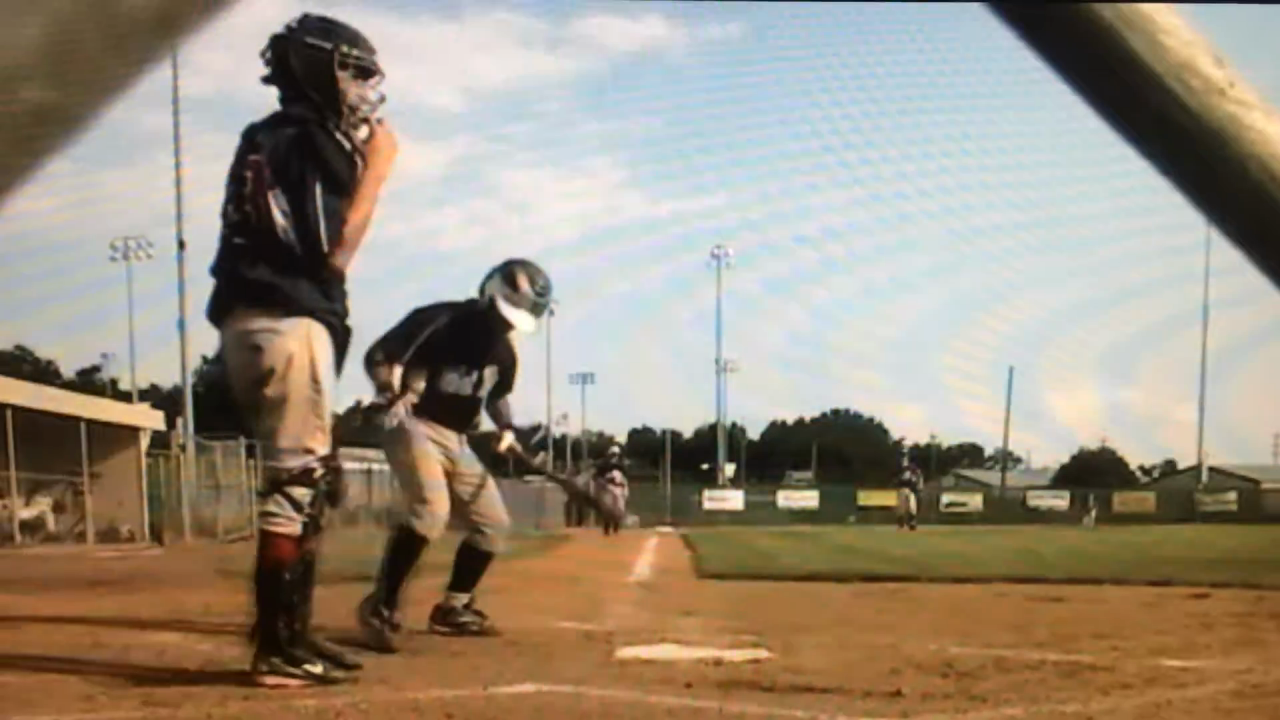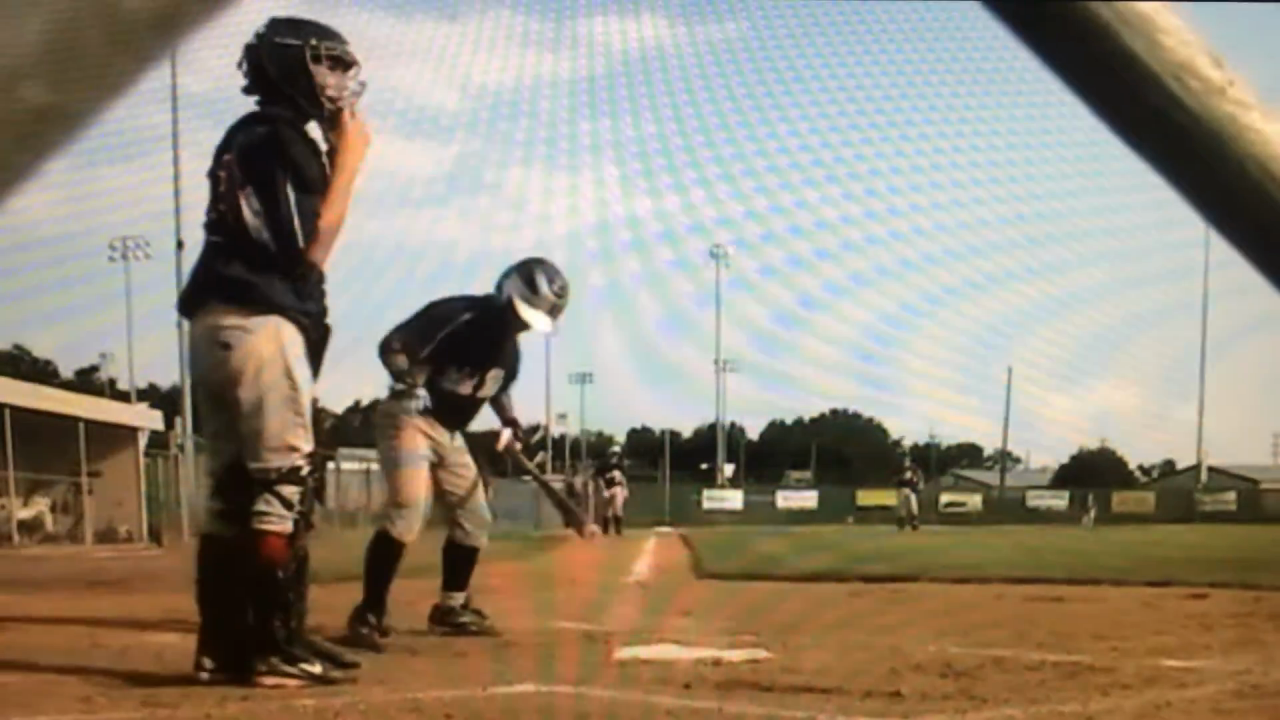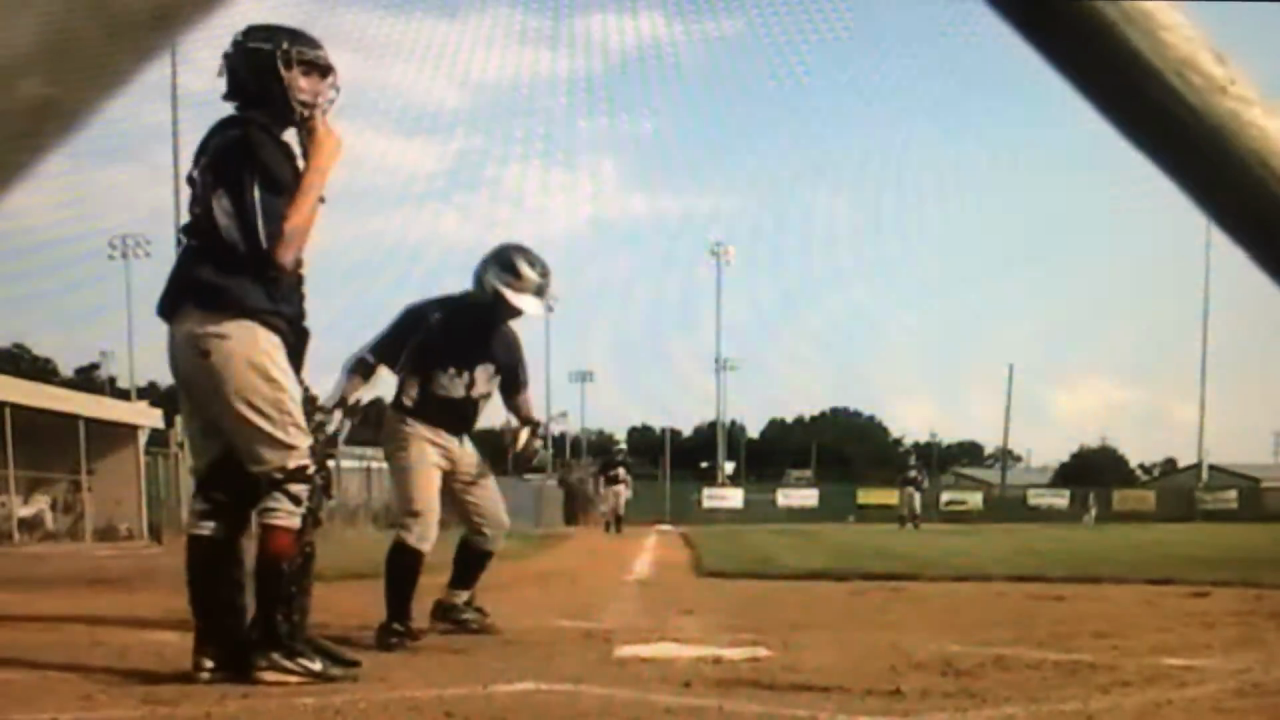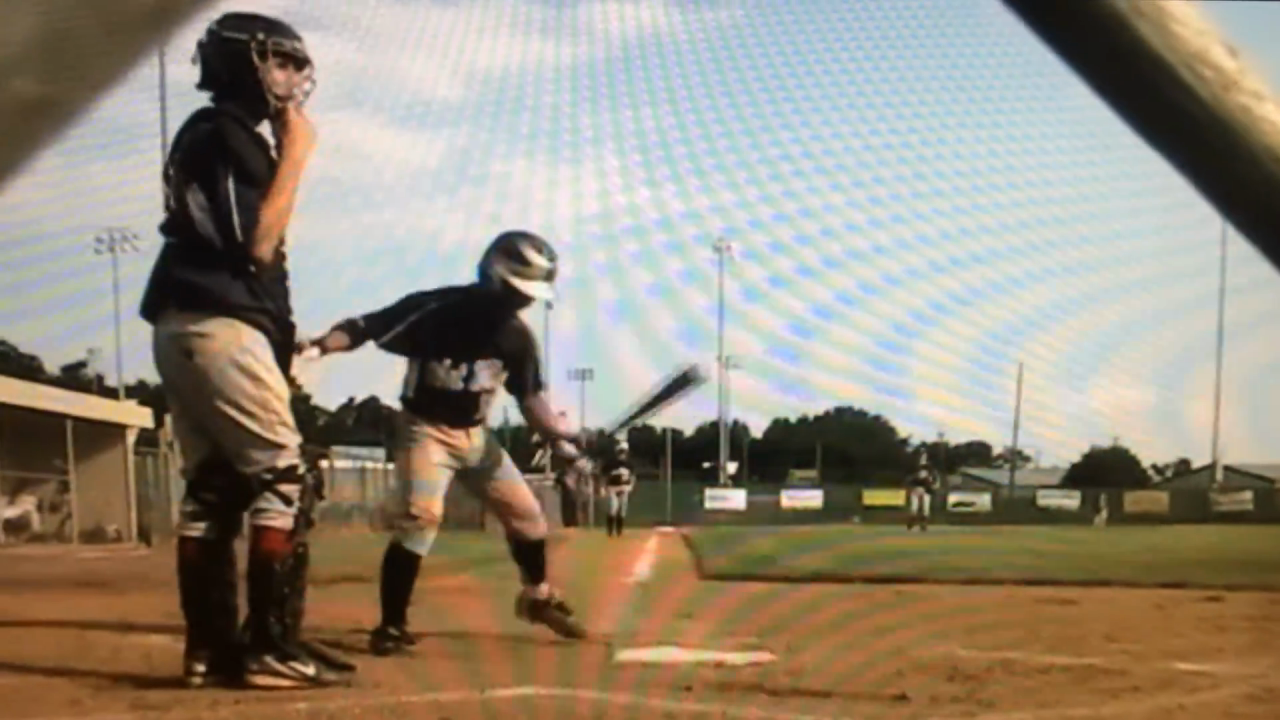
dt=0.3s
person 1, frame 1
left shoulder: (259, 141)
right shoulder: (312, 142)
right elbow: (334, 252)
left wrist: (355, 166)
right wrist: (374, 171)
left hip: (243, 326)
right hip: (289, 325)
left knee: (295, 482)
right knee: (300, 483)
left ankle: (280, 633)
right ankle: (283, 648)
person 1, frame 2
left shoulder: (244, 138)
right shoulder: (283, 139)
right elbow: (311, 249)
left wrist: (331, 160)
right wrist: (347, 164)
left hip: (217, 323)
right hip: (262, 325)
left knee: (233, 486)
right knee: (284, 483)
left ankle: (223, 643)
right ankle: (278, 647)
person 1, frame 3
left shoulder: (229, 143)
right shoulder: (254, 143)
right elbow: (280, 251)
left wrist: (308, 168)
right wrist: (319, 166)
left hip: (199, 329)
right hip: (237, 328)
left knee: (220, 488)
right knee: (292, 477)
left ankle: (220, 643)
right ankle: (280, 644)
person 1, frame 4
left shoulder: (208, 135)
right shoulder: (226, 135)
left elbow: (244, 233)
right elbow: (257, 244)
left wrist: (284, 156)
right wrist: (294, 157)
left hip: (186, 327)
right hip: (221, 326)
left knee: (212, 488)
right knee: (283, 478)
left ankle: (211, 648)
right ankle: (271, 647)
person 2, frame 1
left shoulder: (504, 348)
right shoulder: (438, 321)
right elbow: (379, 355)
left wrist: (506, 427)
right wrist: (390, 395)
left hip: (457, 441)
right hip: (416, 429)
left knee: (494, 523)
right knee: (431, 509)
left ankle: (453, 607)
right ankle: (381, 607)
person 2, frame 2
left shoulder: (508, 346)
right shoulder: (453, 315)
right elbow: (394, 345)
left wrist: (509, 423)
right wrist: (406, 383)
left hip: (449, 435)
right hip: (410, 422)
left knee: (474, 519)
right knee: (406, 512)
left ankle: (451, 607)
right ankle: (370, 613)
person 2, frame 3
left shoulder: (505, 340)
right shoulder: (430, 319)
left elbow: (515, 389)
right elbow: (370, 359)
left wrist: (529, 423)
right wrist: (340, 400)
left hip: (461, 439)
right hip: (415, 430)
left knee: (491, 522)
right knee: (420, 522)
left ankle: (452, 605)
right ankle: (397, 624)
person 2, frame 4
left shoulder: (517, 335)
right shoulder: (431, 309)
left elbow: (530, 394)
right elbow: (362, 328)
left wrist: (558, 436)
right wrist: (320, 346)
left hip: (475, 435)
right hip: (425, 429)
left knee: (527, 513)
right knee: (419, 523)
left ankle: (538, 598)
right ankle: (392, 626)
